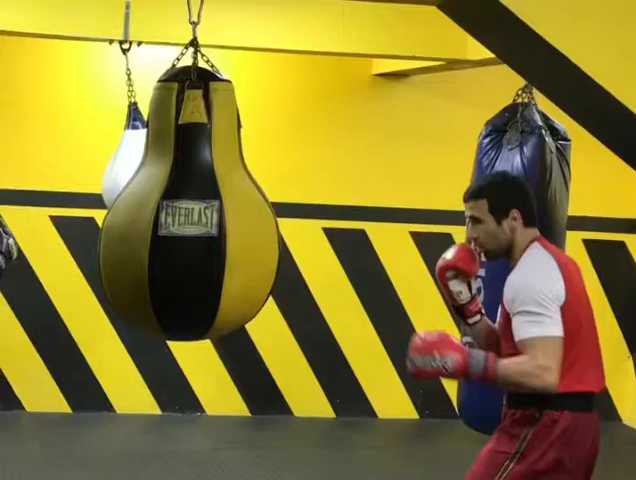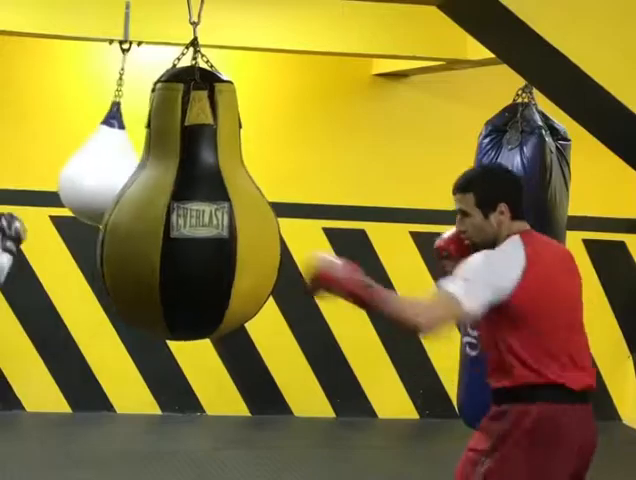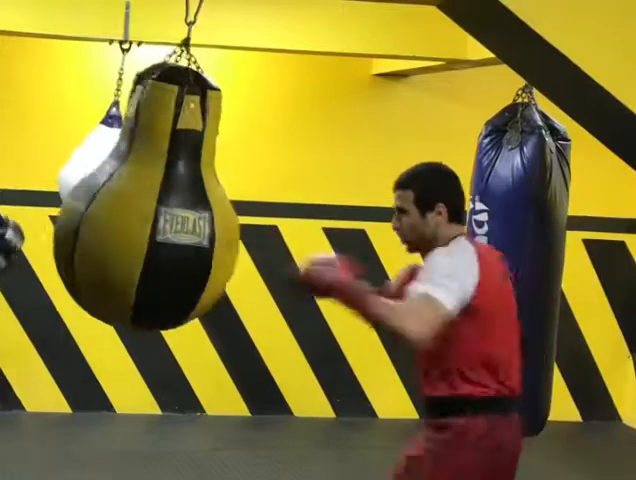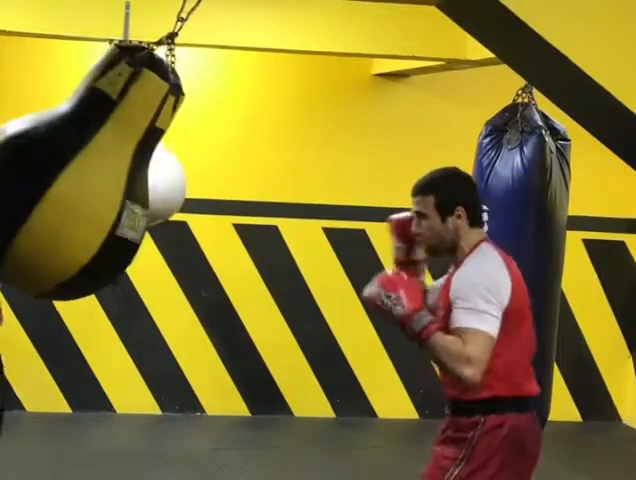
dt=0.5s
person 1, frame 1
left shoulder: (530, 275)
right shoulder: (549, 263)
left elbow: (542, 373)
right elbow: (505, 346)
left wrist: (465, 362)
right wrist: (465, 301)
left hip: (545, 424)
right hip: (572, 421)
person 1, frame 2
left shoulder: (496, 263)
right shoulder: (558, 257)
left elbow: (423, 318)
left wrist: (356, 286)
right wrist: (459, 271)
left hip: (527, 418)
person 1, frame 3
left shoulder: (457, 261)
right shoulder: (482, 256)
left elbow: (413, 327)
left wrist: (350, 288)
left hip: (467, 430)
right hip: (482, 424)
person 1, frame 4
left shoulder: (479, 273)
right shoulder: (473, 265)
left elbow: (467, 368)
left wrist: (412, 316)
right wrist: (407, 271)
left hip: (488, 429)
right hip: (495, 423)
